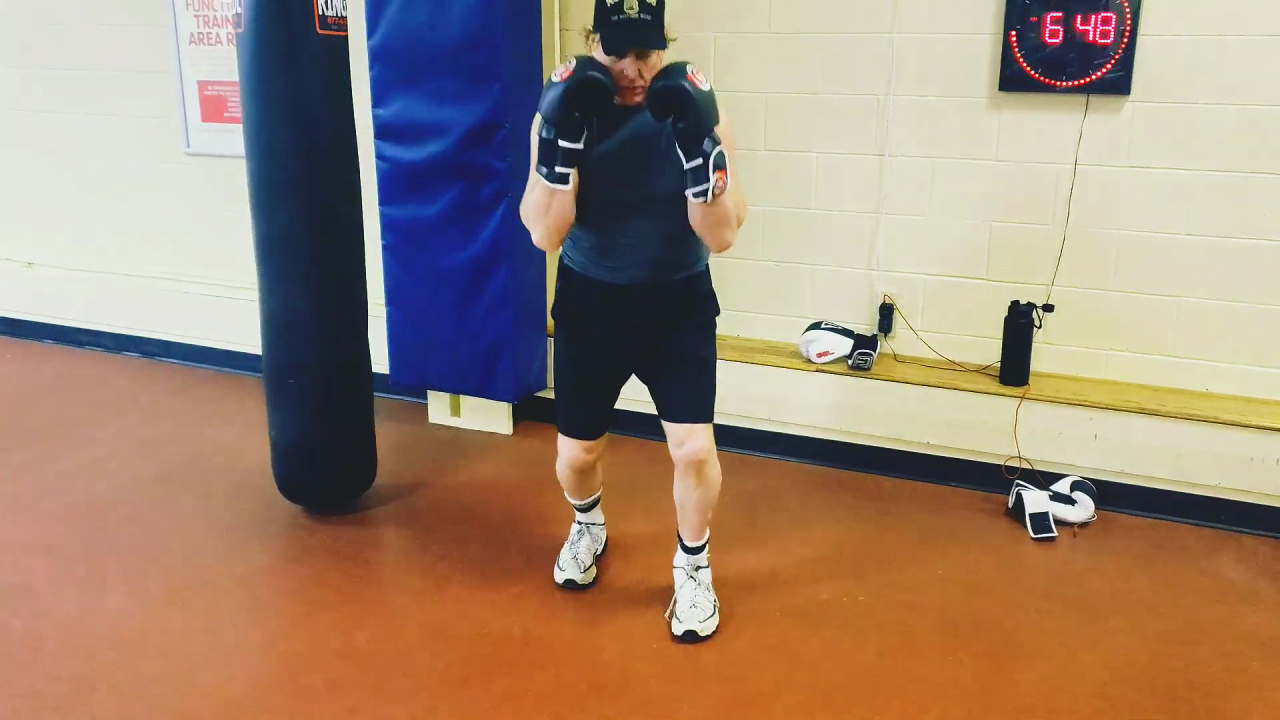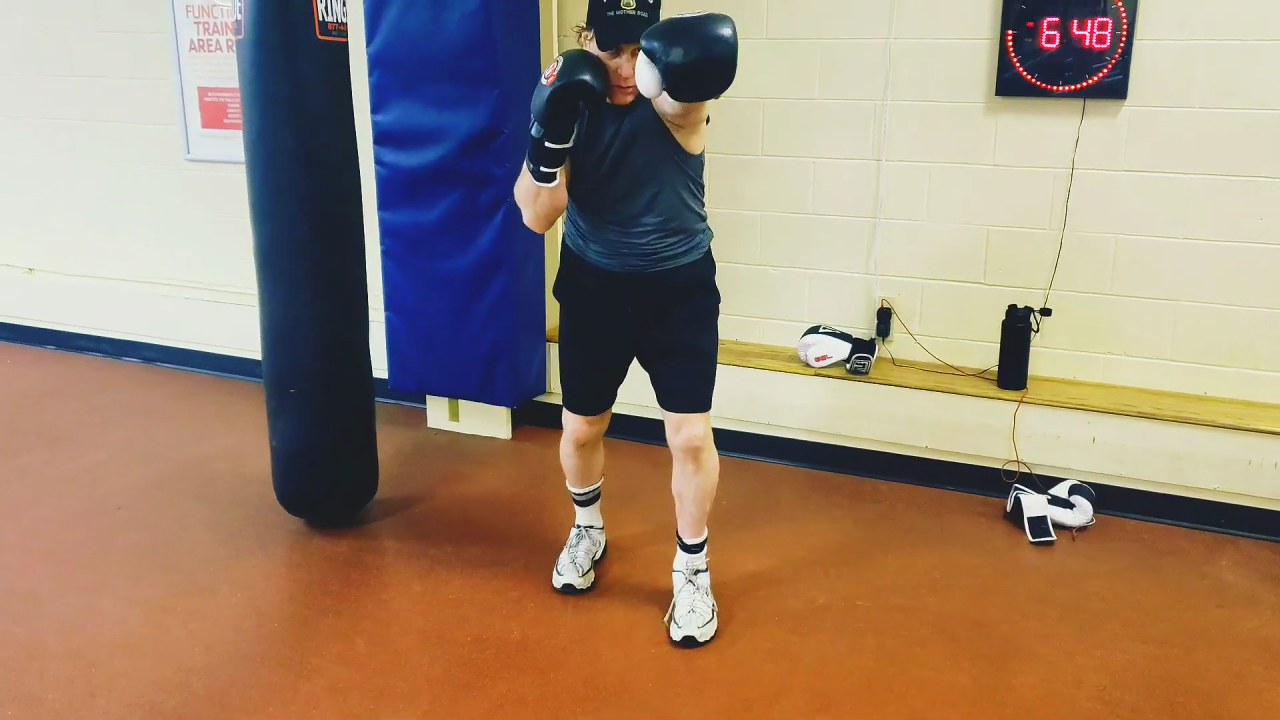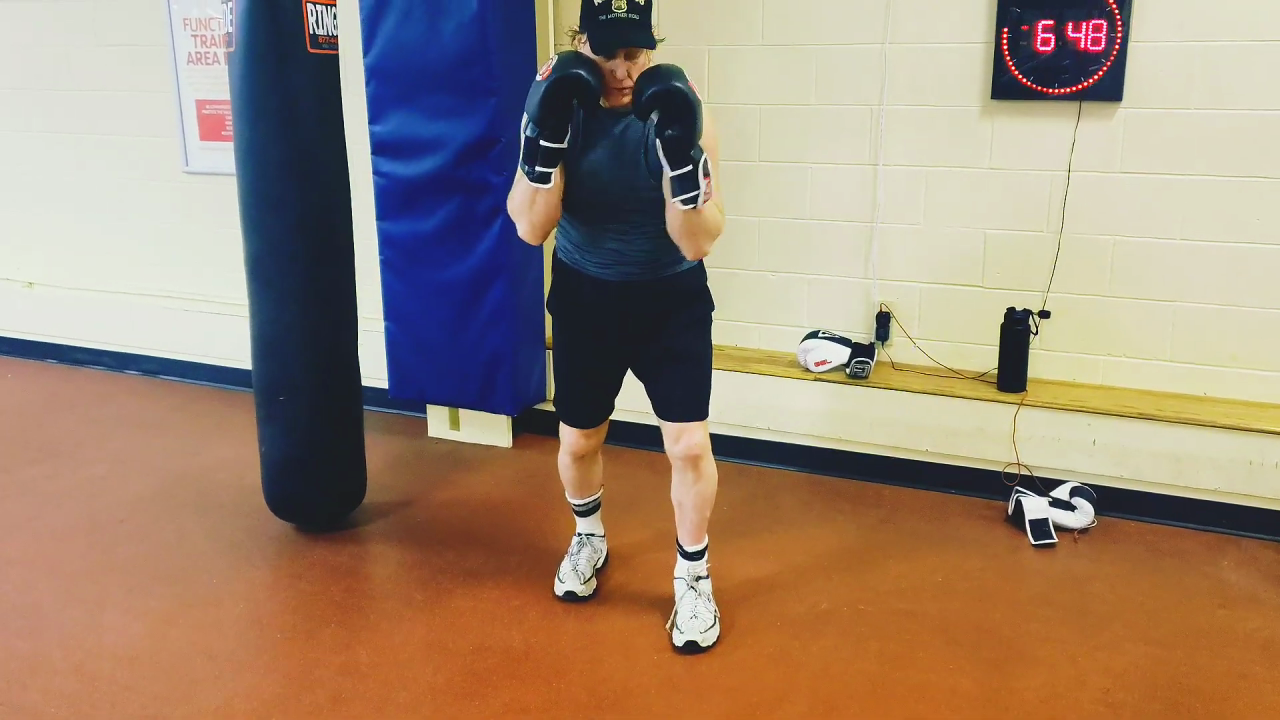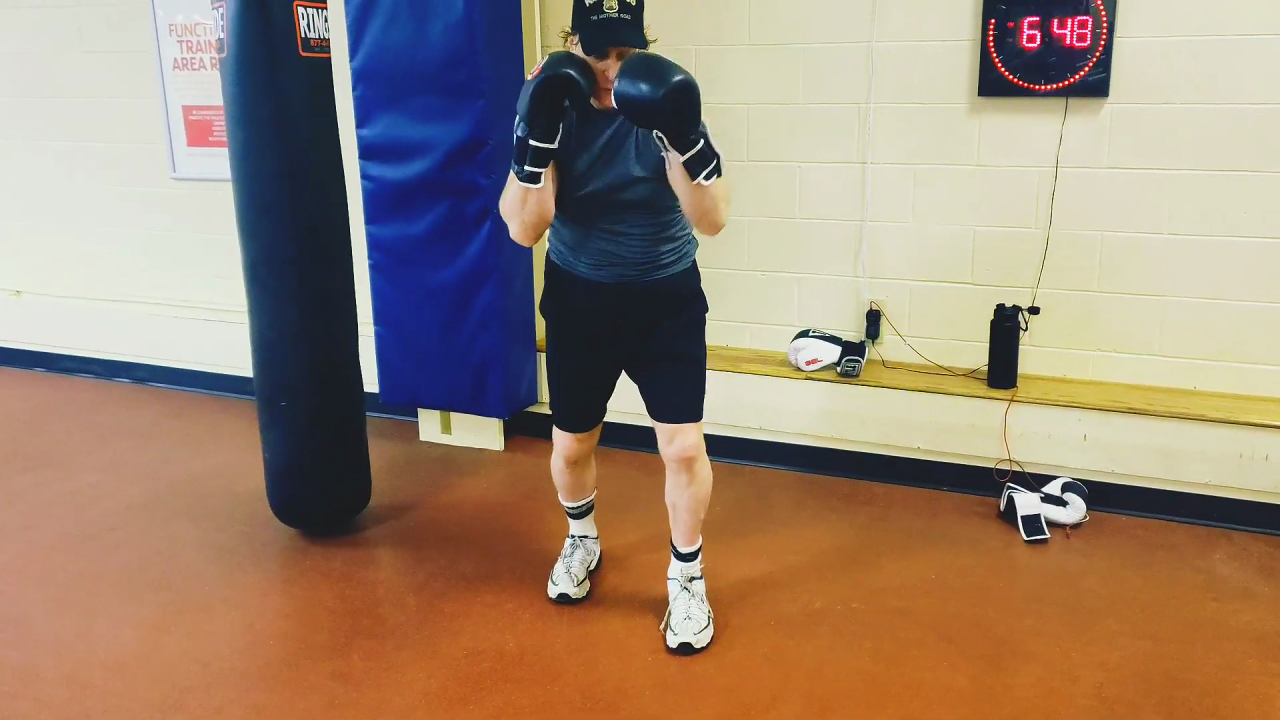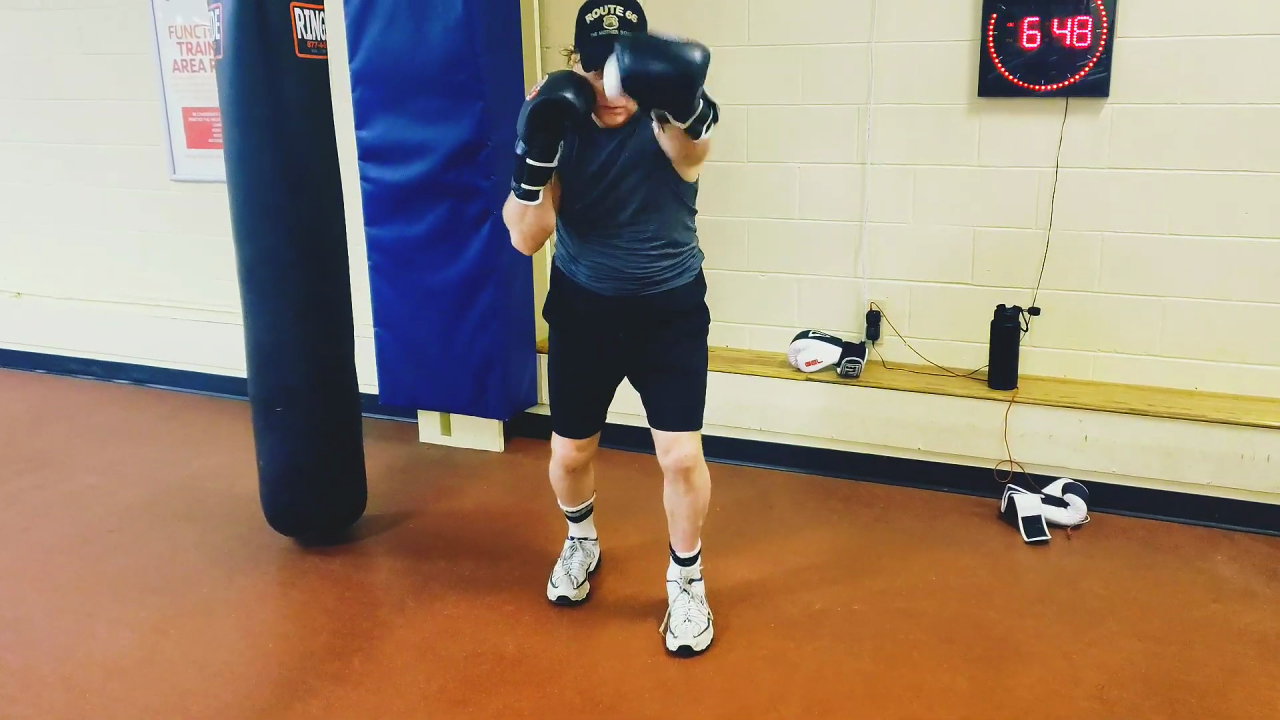
dt=1s
person 1, frame 1
left shoulder: (697, 114)
right shoulder: (563, 112)
left elbow: (721, 237)
right elbow: (545, 235)
left wrist: (699, 142)
right wrist: (560, 136)
left hip: (679, 303)
right hip: (590, 302)
left knee: (694, 450)
right knee: (577, 453)
left ankle: (692, 568)
right ankle: (588, 527)
person 1, frame 2
left shoulder: (672, 99)
right shoulder: (571, 100)
left elbow: (687, 82)
right elbow: (537, 216)
left wrist: (687, 60)
right wrist: (549, 132)
left hip: (679, 288)
right hip: (593, 286)
left knee: (691, 436)
right knee: (581, 427)
left ankle: (691, 570)
right ankle: (588, 529)
person 1, frame 3
left shoulder: (679, 111)
right shoulder: (561, 109)
left elbow: (698, 244)
right elbow: (531, 228)
left wrist: (681, 152)
right wrist: (545, 134)
left hip: (672, 300)
right hip: (586, 299)
left knee: (690, 446)
right knee: (578, 442)
left ankle: (693, 578)
right ankle: (589, 538)
person 1, frame 4
left shoulder: (660, 109)
right shoulder: (553, 110)
left elbow: (711, 220)
right elbow: (523, 229)
left wrist: (687, 136)
right wrist: (536, 135)
left hip: (666, 302)
right hip: (579, 302)
left knee: (684, 447)
right knee: (571, 445)
left ankle: (686, 577)
right ankle: (582, 539)
person 1, frame 5
left shoulder: (663, 119)
right shoulder: (560, 125)
left elbow: (691, 149)
right elbow: (525, 238)
left wrist: (682, 98)
right wrist: (534, 152)
left hip: (669, 312)
right hip: (583, 310)
left knee: (681, 457)
right knee: (569, 453)
left ankle: (686, 580)
right ankle: (581, 542)
